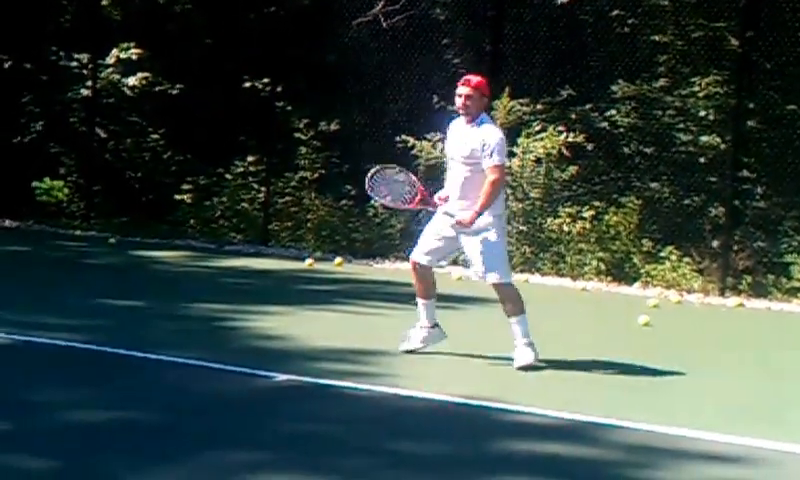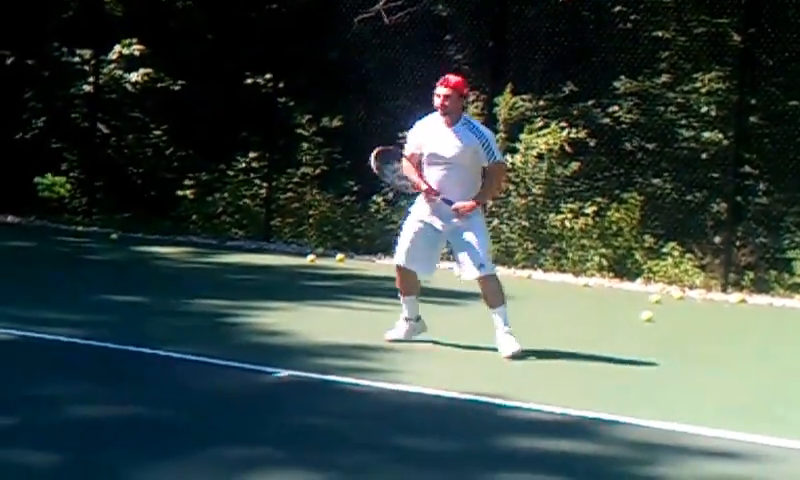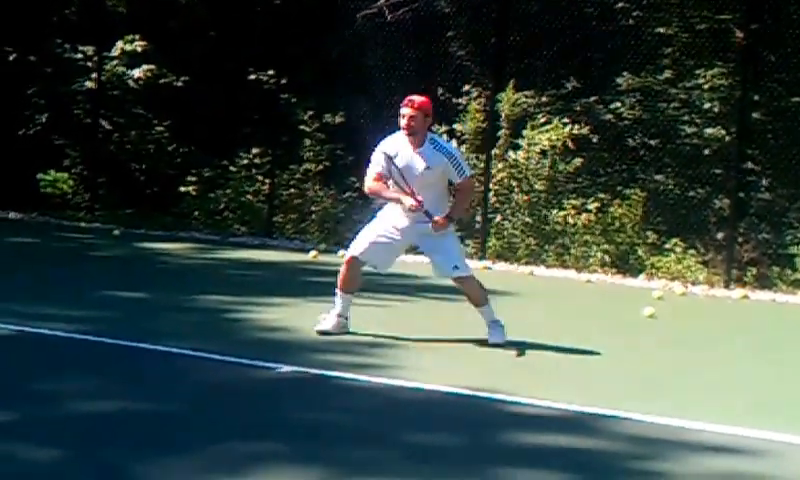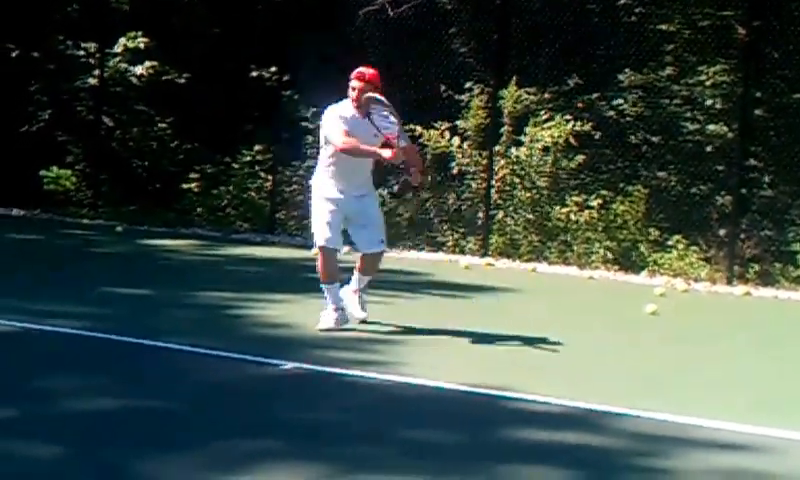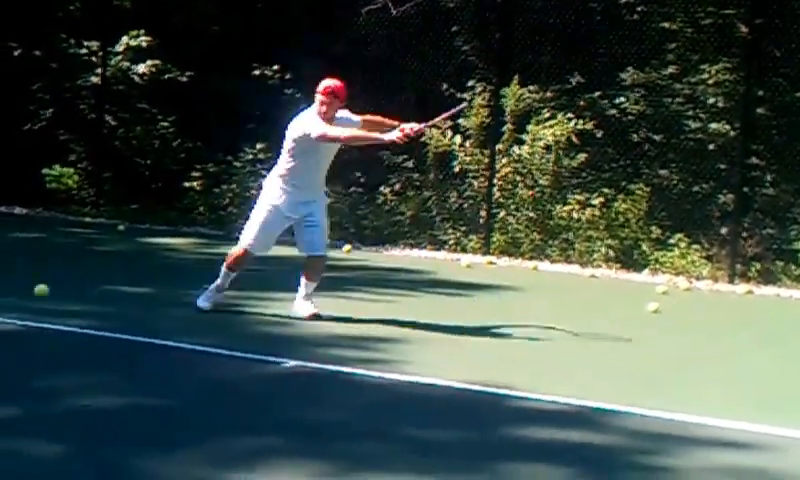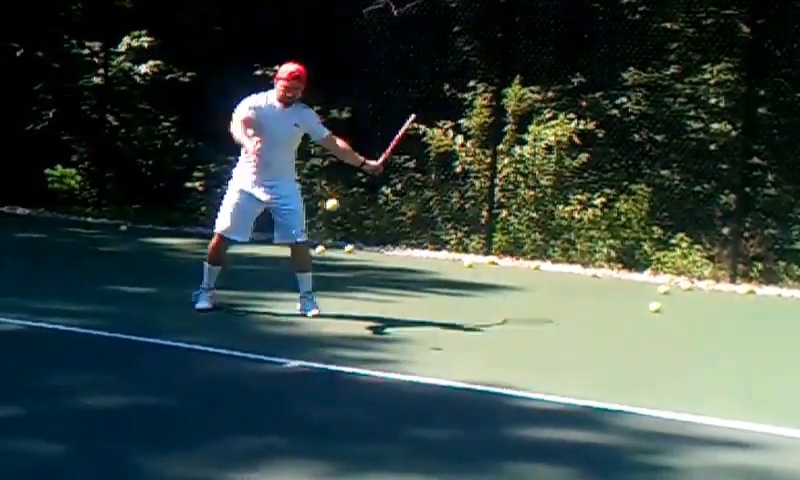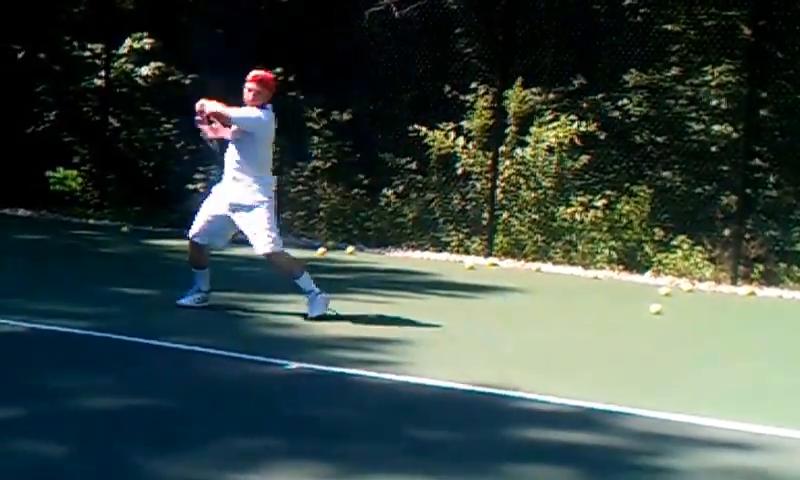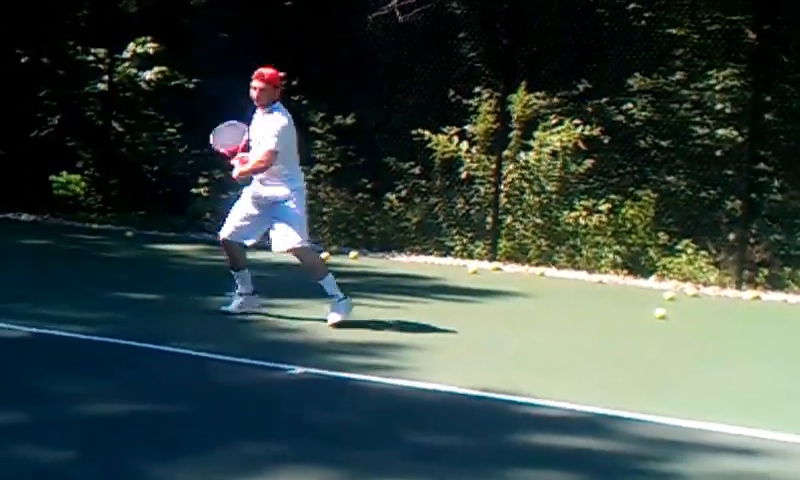
dt=0.3s
person 1, frame 1
left shoulder: (491, 134)
right shoulder: (454, 126)
left elbow: (496, 178)
left wrist: (475, 214)
right wrist: (445, 190)
left hip: (483, 218)
right hip: (450, 214)
left knee: (498, 280)
right knee: (419, 263)
left ankle: (524, 343)
right ankle: (429, 327)
person 1, frame 2
left shoulder: (478, 134)
right shoulder: (422, 128)
left elbow: (497, 173)
right elbow: (408, 162)
left wrist: (475, 202)
right wrist: (421, 183)
left hip: (467, 213)
right hip: (427, 210)
left knee: (483, 273)
right knee: (403, 266)
left ankle: (504, 332)
right ankle: (412, 320)
person 1, frame 3
left shoulder: (445, 152)
right shoulder: (388, 146)
left elbow: (466, 188)
right elbow: (371, 185)
left wrist: (450, 216)
right wrist: (402, 198)
left hip: (436, 224)
right hip: (396, 218)
left knee: (462, 275)
right knee: (353, 259)
left ankle: (493, 323)
right ankle: (339, 316)
person 1, frame 4
right shoulder: (335, 114)
left elbow: (407, 149)
right elbow: (343, 144)
left wrist: (416, 171)
right wrist: (380, 153)
left hip: (362, 194)
right hip: (328, 191)
left knee: (375, 252)
right knee: (327, 247)
left ankle: (355, 292)
right ankle: (334, 307)
person 1, frame 5
left shoulder: (342, 118)
right shoulder: (306, 123)
left elbow: (365, 121)
right elbow: (343, 137)
left wrist: (398, 127)
right wrist: (385, 137)
left hip: (312, 200)
right hip: (279, 196)
left knee: (317, 256)
right knee: (247, 249)
left ankle: (304, 298)
right ankle: (218, 289)
person 1, frame 6
left shoulder: (304, 114)
right shoulder: (254, 103)
left elbow: (332, 141)
right elbow: (237, 126)
left wrist: (362, 161)
right wrist: (248, 141)
left hip: (284, 185)
right hip: (246, 181)
left knee: (298, 242)
right knee: (222, 236)
left ankle: (306, 296)
right ankle: (207, 289)
person 1, frame 7
left shoulder: (258, 117)
right shoulder: (248, 111)
left elbow: (214, 109)
left wrist: (205, 106)
right wrist: (217, 129)
left hip: (254, 195)
right hip: (228, 190)
left knee: (271, 252)
right knee: (198, 239)
left ankle: (314, 295)
right ankle: (201, 290)
person 1, frame 8
left shoulder: (279, 121)
right shoulder: (259, 113)
left elbow: (264, 162)
left wrist: (240, 170)
right wrist: (243, 153)
left hip: (286, 193)
right hip: (259, 191)
left knee: (297, 247)
right knee: (228, 238)
left ankle: (338, 299)
right ankle: (246, 294)
